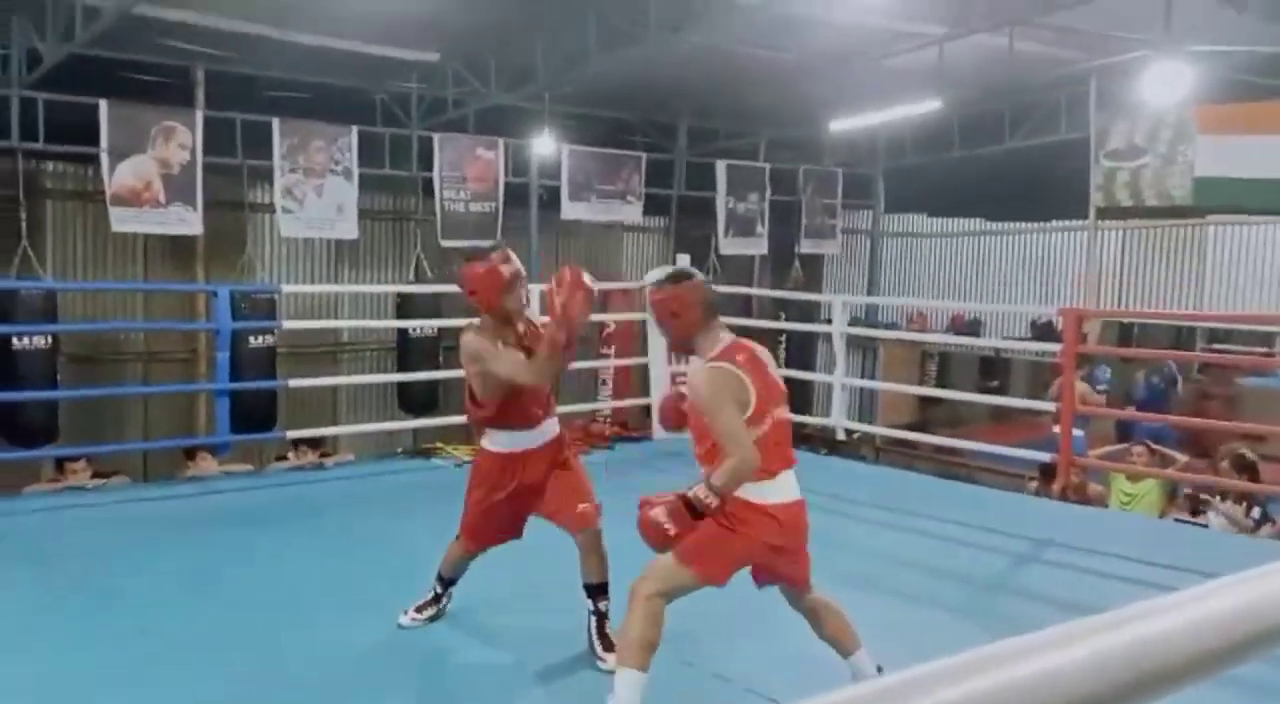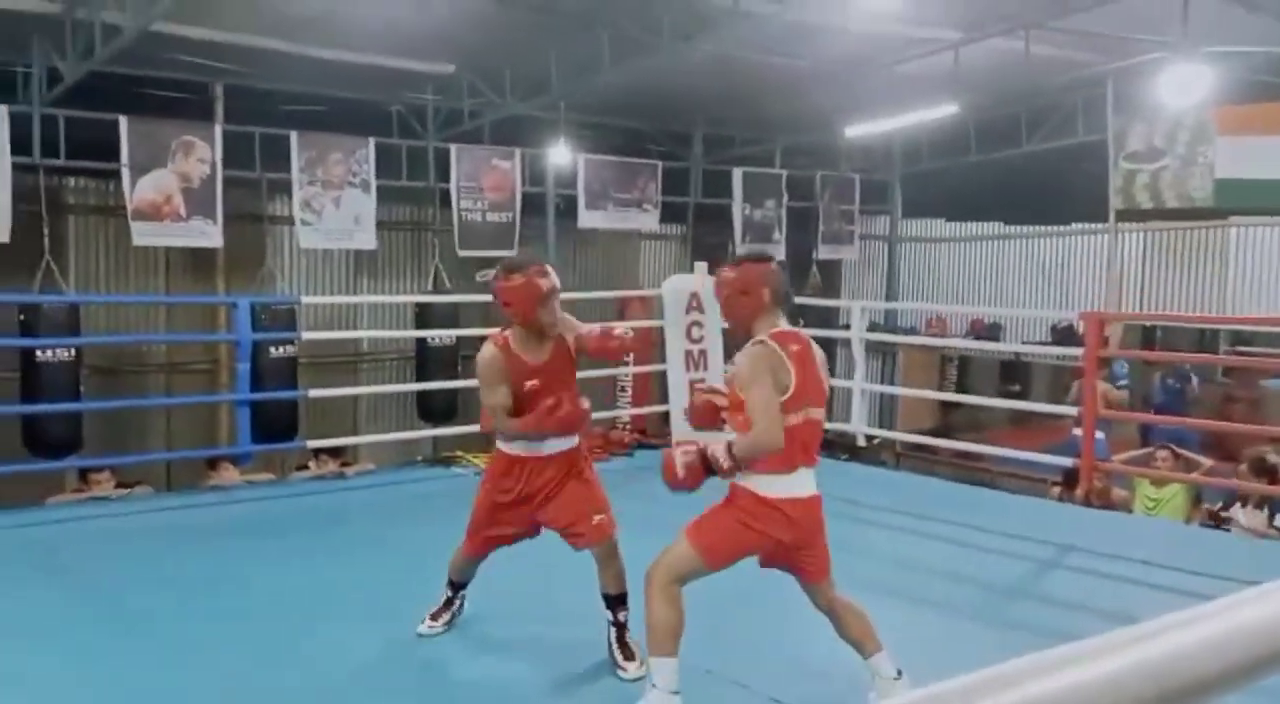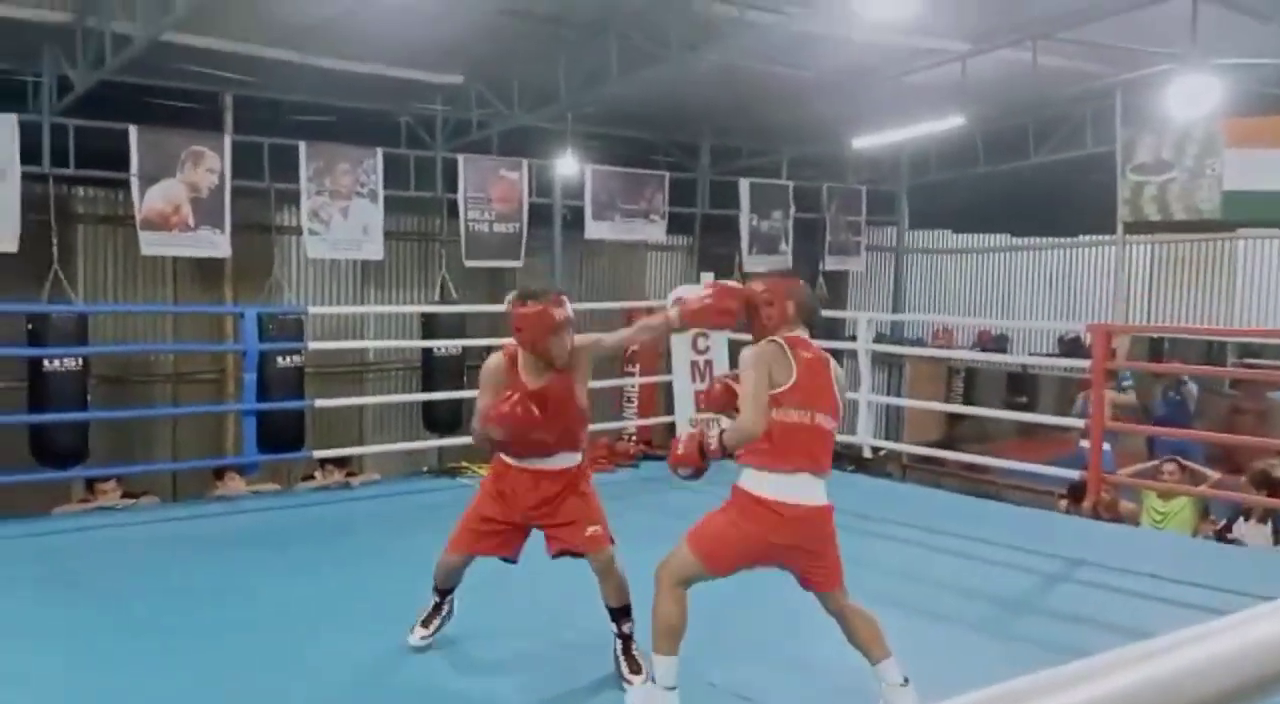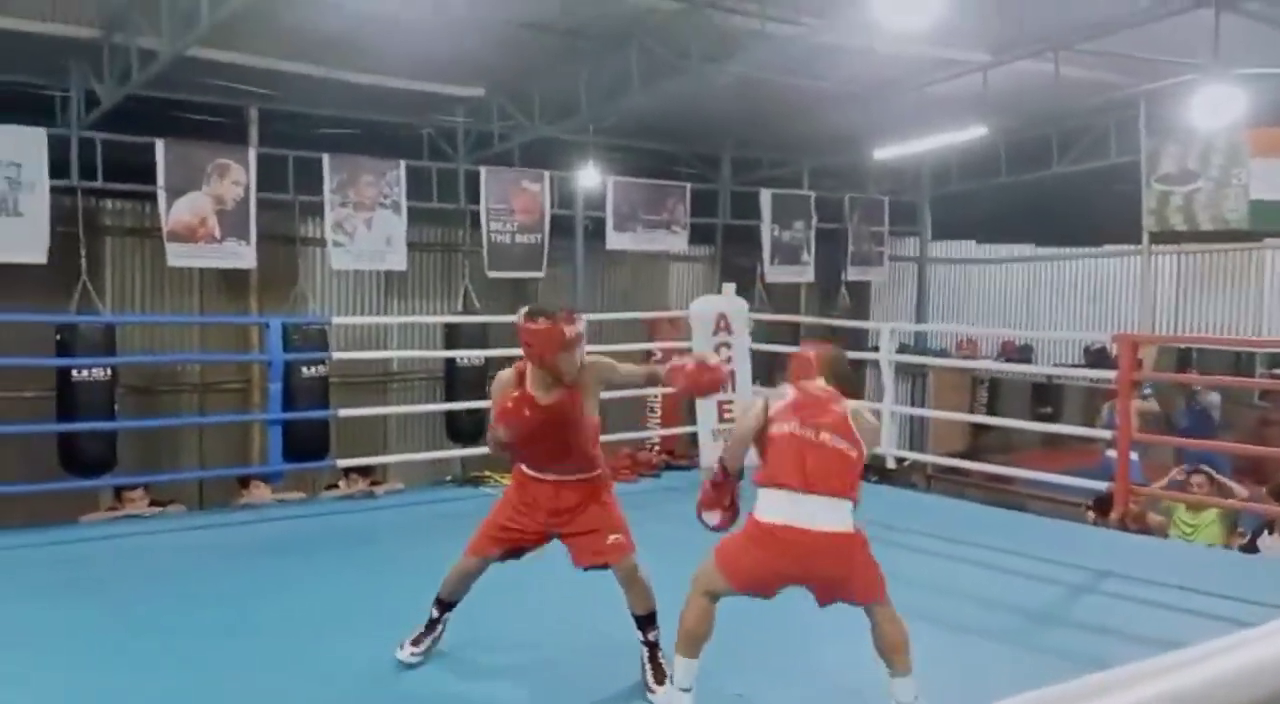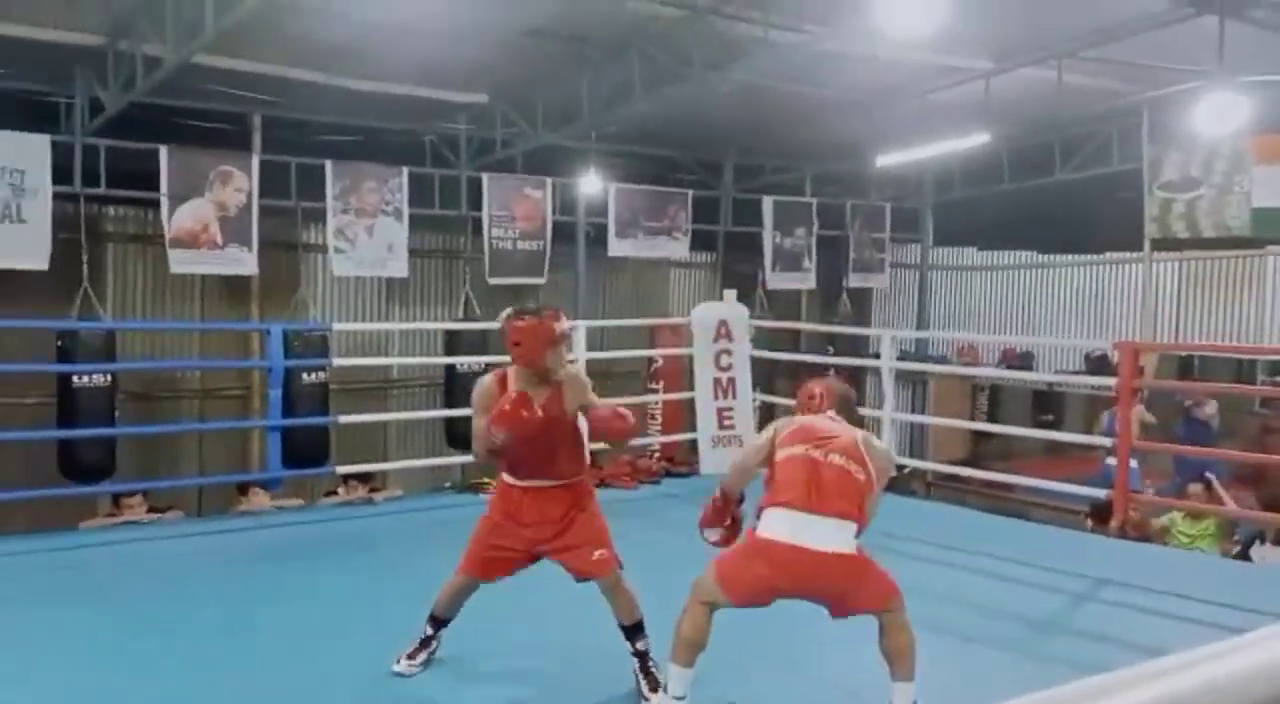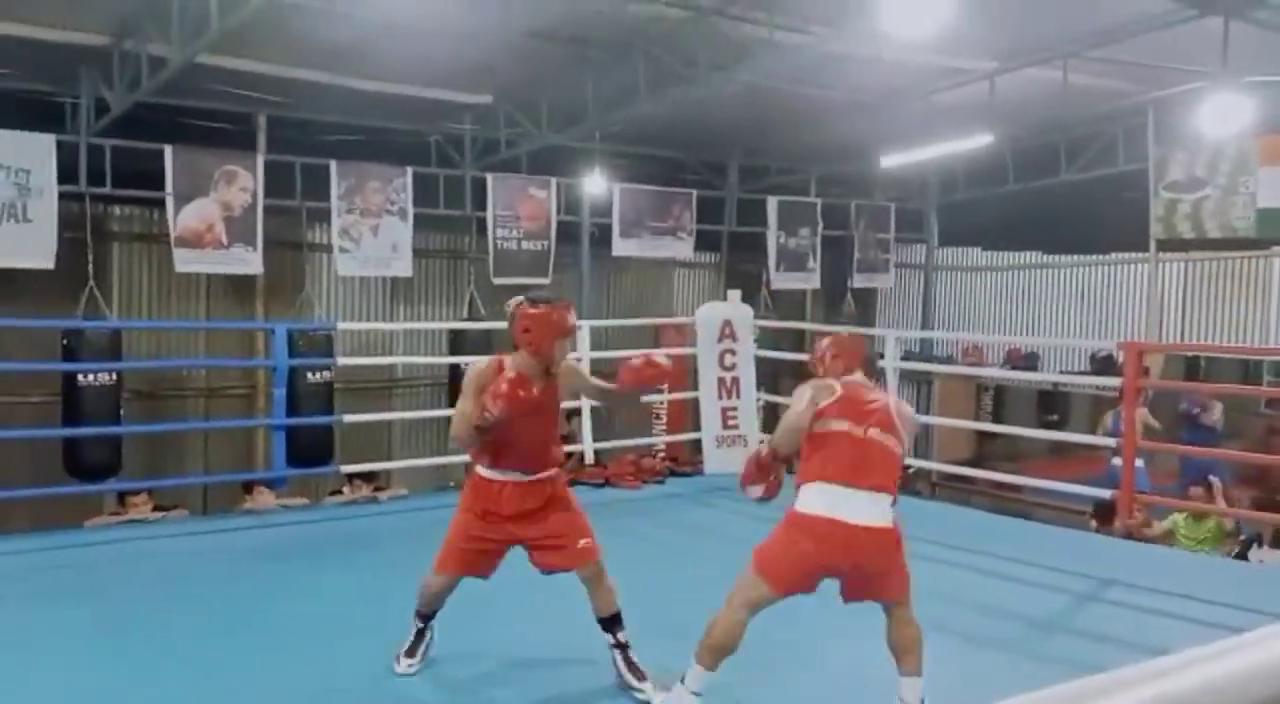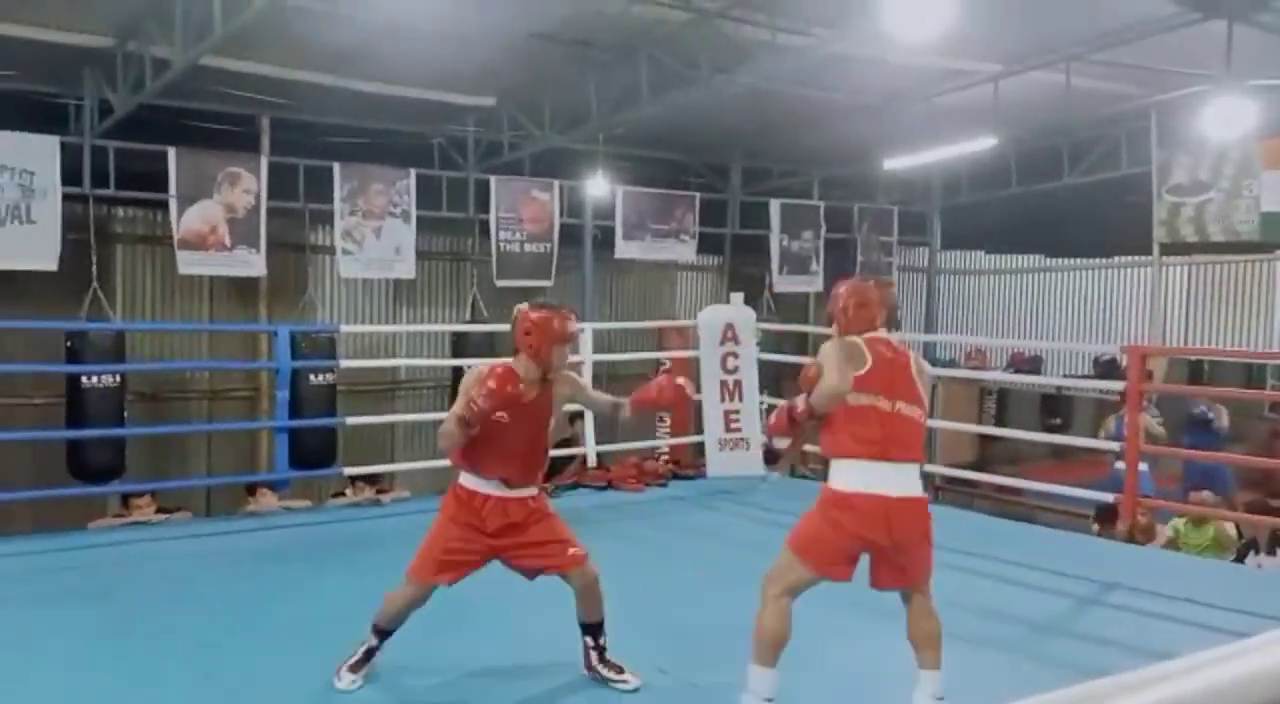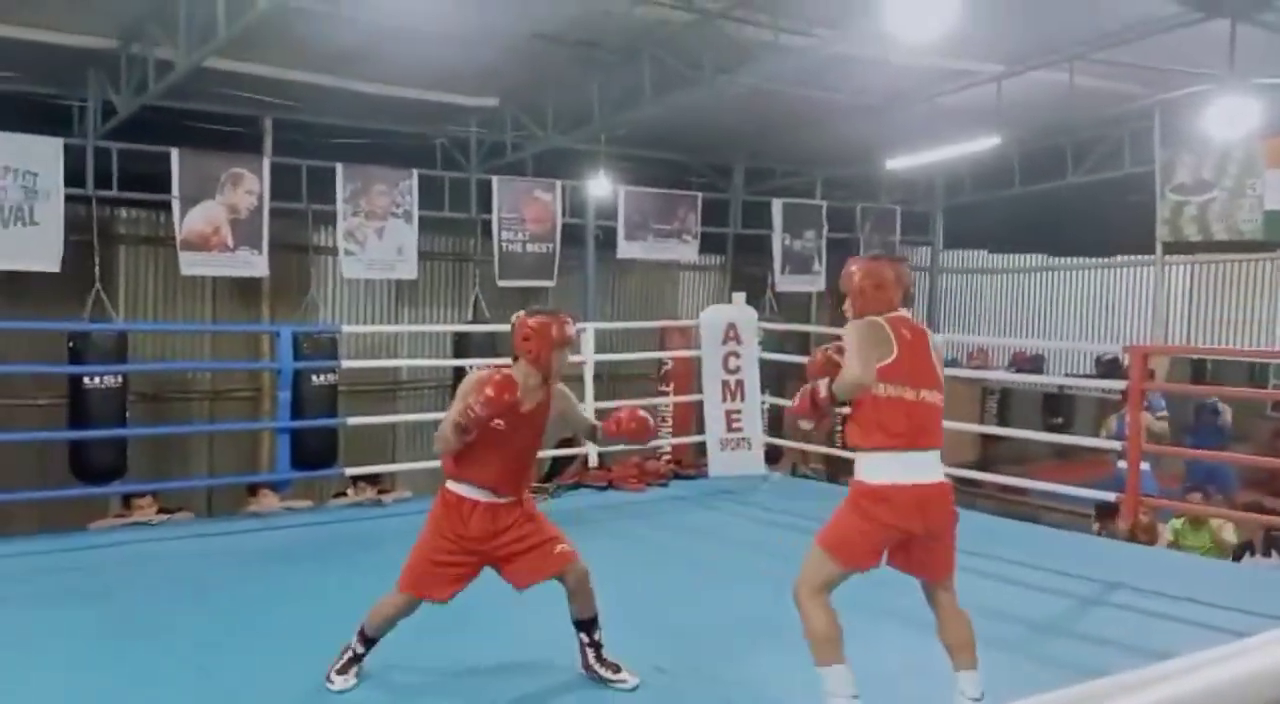
dt=0.1s
person 1, frame 1
left shoulder: (710, 380)
right shoulder: (754, 353)
left elbow: (745, 460)
left wrist: (698, 500)
right wrist: (703, 425)
left hip: (746, 514)
right hip: (787, 509)
left knee: (647, 592)
right knee: (805, 598)
person 1, frame 2
left shoulder: (754, 359)
right shoulder: (811, 351)
left elbow: (767, 438)
left wrist: (714, 457)
right wrist: (728, 407)
left hip: (757, 504)
right hip: (802, 503)
left knee: (662, 576)
right knee: (825, 597)
person 1, frame 3
left shoulder: (762, 354)
right shoulder: (832, 370)
left elbow: (752, 427)
left wrist: (709, 444)
left hip: (760, 506)
right hip: (813, 512)
left knee: (671, 577)
right knee: (839, 603)
person 1, frame 4
left shoulder: (781, 400)
right shoulder: (864, 421)
left elbow: (740, 436)
left wrist: (721, 480)
left hip: (775, 531)
right hip: (839, 537)
left knee: (703, 588)
right knee: (879, 606)
person 1, frame 5
left shoulder: (785, 427)
right shoulder: (873, 448)
left elbow: (740, 468)
right elbow: (856, 518)
left wrist: (723, 503)
left hip: (776, 549)
right hip: (840, 557)
left knee: (701, 597)
right knee: (893, 607)
person 1, frame 6
left shoulder: (816, 389)
right shoulder: (901, 412)
left elbow: (794, 425)
left wrist: (768, 458)
left hip: (816, 524)
right hip: (877, 532)
left knee: (741, 602)
right knee: (899, 608)
person 1, frame 7
left shoulder: (841, 348)
right shoulder: (918, 367)
left elbow: (832, 394)
left wrist: (798, 411)
left hip: (851, 499)
right hip: (908, 501)
left knee: (776, 589)
right knee: (918, 599)
person 1, frame 8
left shoulder: (864, 329)
right shoulder: (928, 341)
left elbow: (858, 381)
left wrist: (821, 393)
left hip: (880, 491)
right hip: (933, 489)
left knee: (810, 588)
right knee: (941, 594)
person 2, frame 1
left shoulder: (523, 321)
right shoulder: (476, 345)
right elbow: (538, 379)
left wrist: (561, 324)
right wrist: (562, 330)
left hip: (550, 449)
right hip: (500, 459)
left knee: (589, 531)
right knee: (471, 542)
left ankle: (599, 623)
right ankle: (439, 594)
person 2, frame 2
left shoulder: (565, 329)
right shoulder: (494, 356)
left elbow: (599, 341)
right elbow: (499, 425)
left wrist: (610, 341)
right wrist: (541, 423)
left hip: (567, 460)
right hip: (515, 466)
left knee: (605, 543)
right knee: (476, 544)
left ankle: (620, 632)
right ankle: (452, 600)
person 2, frame 3
left shoulder: (585, 350)
right shoulder: (497, 367)
left elbow: (634, 333)
right elbow: (479, 433)
left wrist: (686, 312)
right wrist: (497, 431)
left hip: (566, 477)
right hip: (511, 474)
left knee: (602, 560)
right knee: (457, 554)
left ankle: (626, 644)
right ankle: (439, 609)
person 2, frame 4
left shoulder: (591, 370)
right shoulder: (508, 382)
left elbow: (641, 374)
right elbow: (496, 446)
left wrist: (679, 374)
right wrist: (503, 435)
left hip: (587, 487)
right hip: (532, 487)
left knee: (628, 569)
right knee: (472, 562)
left ankle: (652, 655)
right ankle: (433, 624)
person 2, frame 5
left shoulder: (571, 380)
right shoulder: (490, 388)
left elbow: (602, 416)
right elbow: (481, 454)
left wrist: (615, 424)
right wrist: (495, 440)
left hip: (569, 495)
right hip: (516, 497)
left knee: (610, 578)
right knee: (466, 578)
left ankle: (644, 662)
right ankle: (429, 637)
person 2, frame 6
left shoulder: (565, 373)
right shoulder: (483, 374)
left elbow: (609, 395)
right elbow: (460, 440)
left wrist: (630, 384)
right wrist: (484, 417)
left hip: (545, 489)
right hip: (492, 491)
left knee: (592, 568)
right knee: (444, 576)
left ankle: (623, 654)
right ankle: (421, 634)
person 2, frame 7
left shoulder: (563, 383)
right shoulder: (482, 378)
left elbow: (611, 408)
right elbow: (447, 444)
left wrist: (644, 400)
right wrist: (472, 412)
left hip: (526, 505)
right hip: (472, 503)
left knee: (584, 575)
right knee: (418, 585)
left ankle: (596, 654)
right ankle: (367, 649)
person 2, frame 8
left shoulder: (556, 395)
right shoulder: (481, 383)
left elbow: (592, 431)
right elbow: (442, 447)
left wrist: (620, 427)
right wrist: (466, 418)
left hip: (513, 512)
right hip: (460, 508)
left knee: (576, 573)
right knee: (407, 597)
left ankle: (592, 654)
right ankle: (355, 653)
